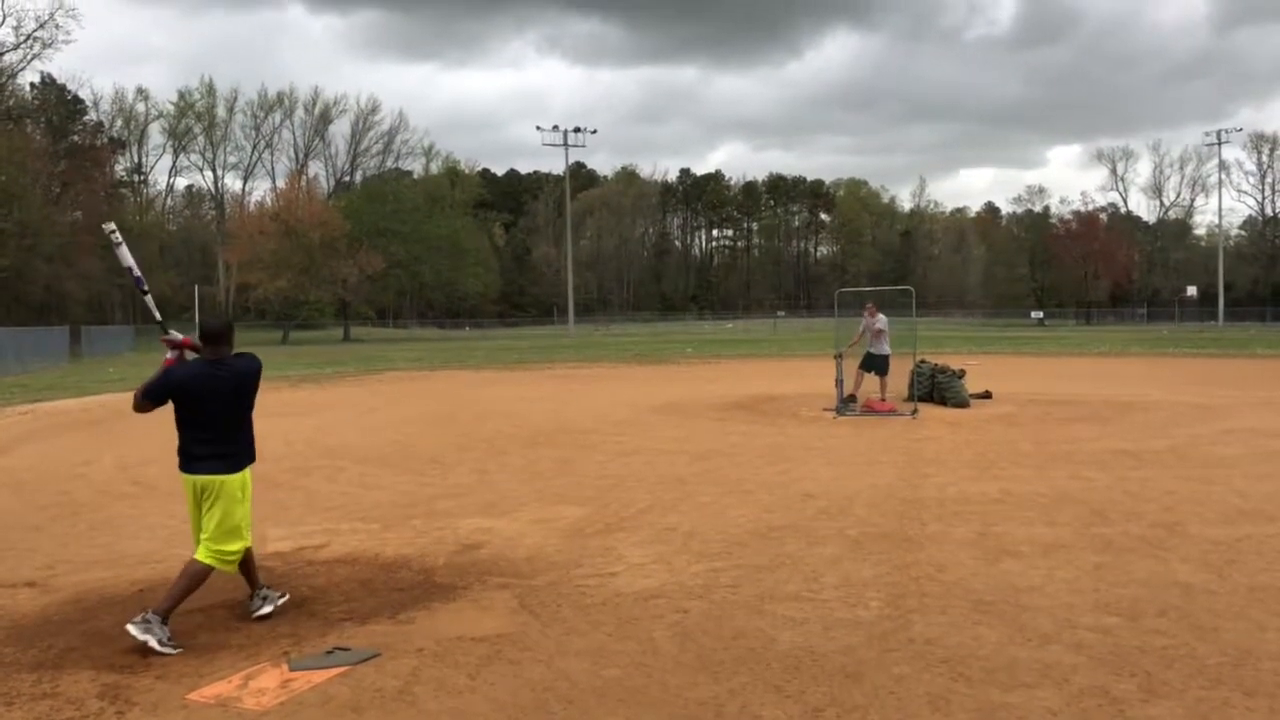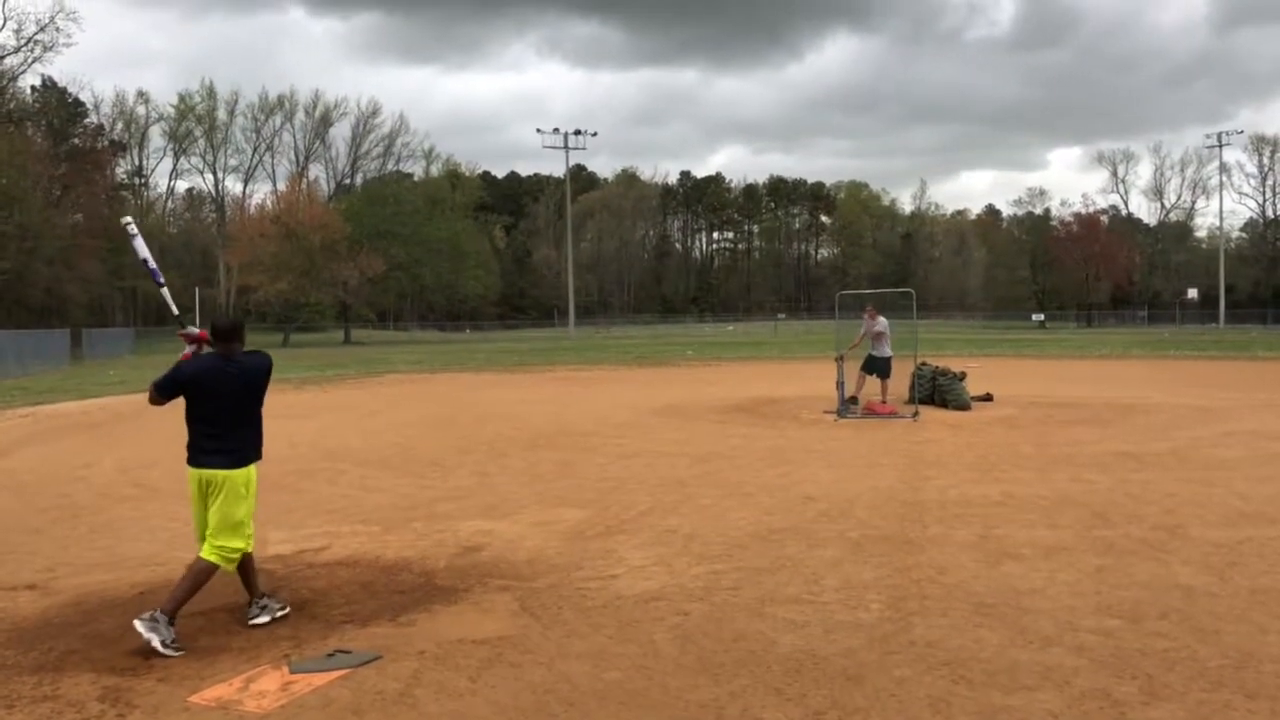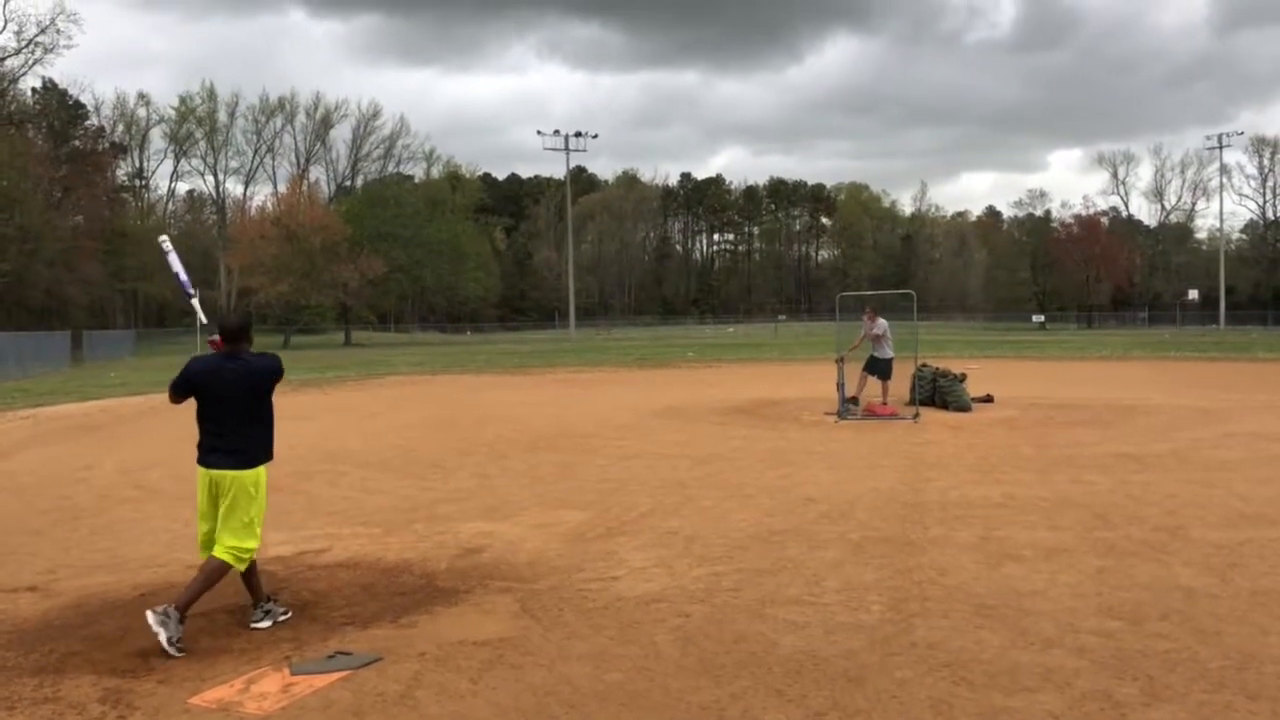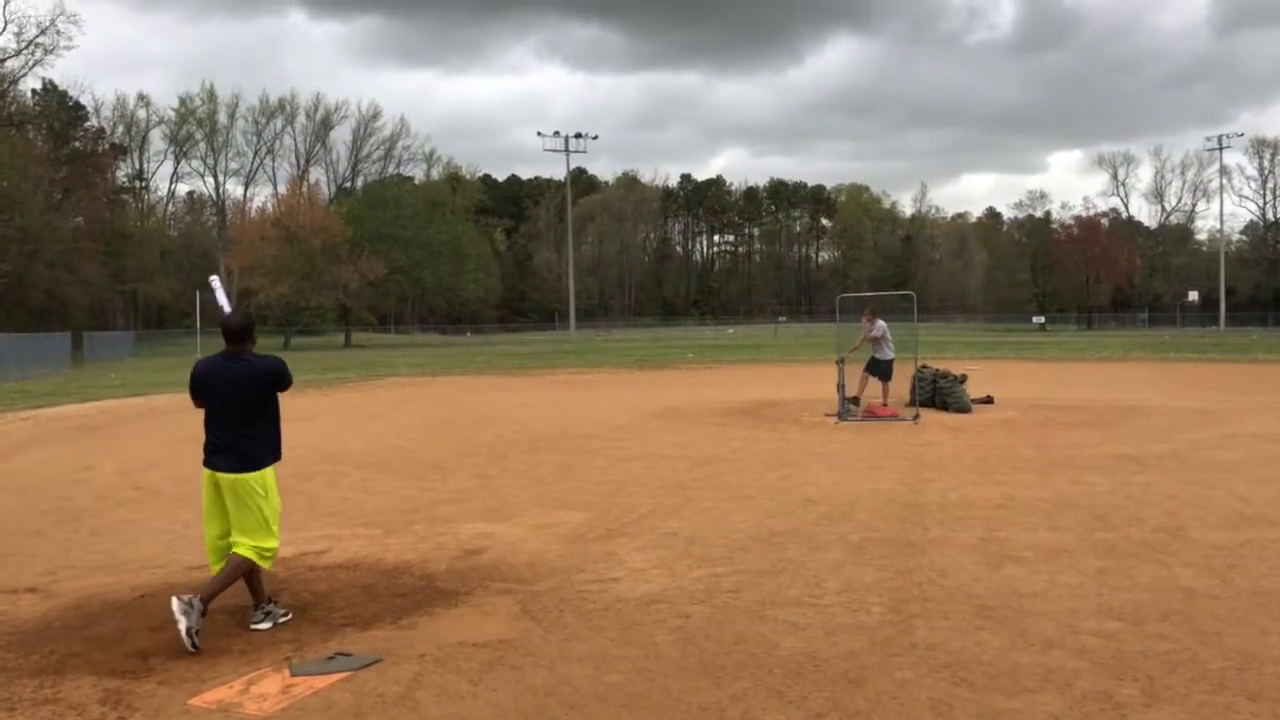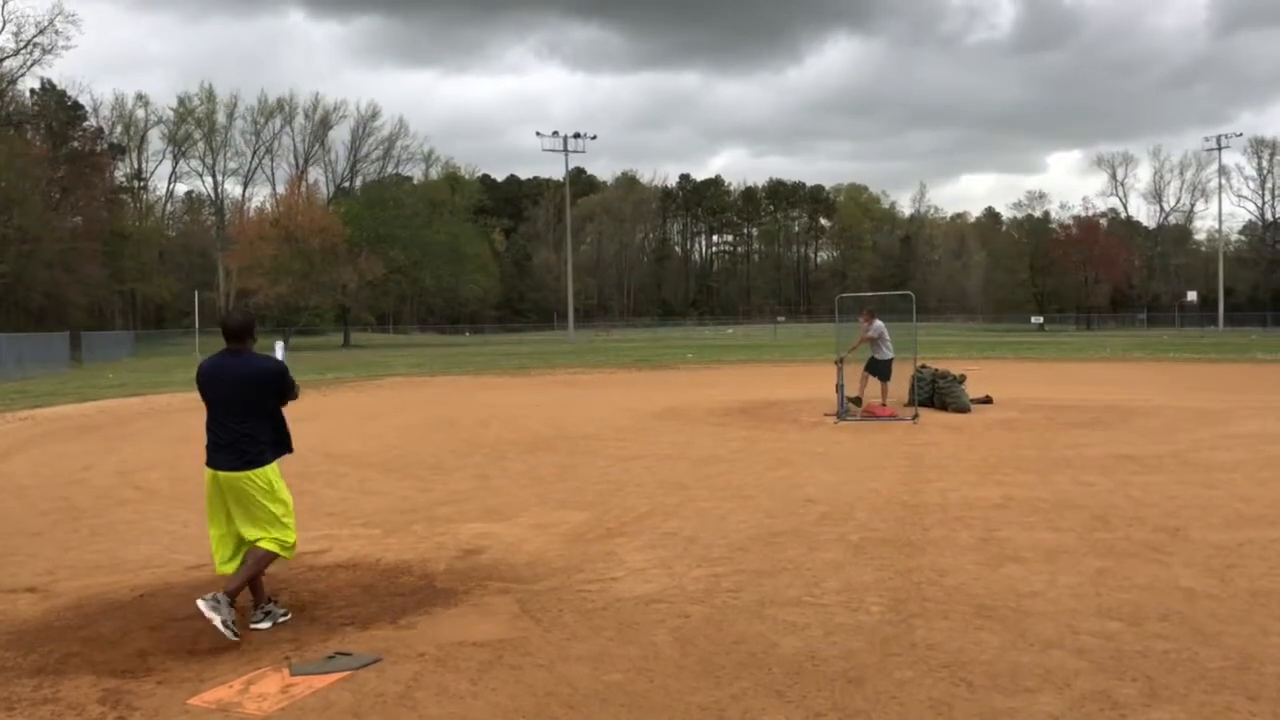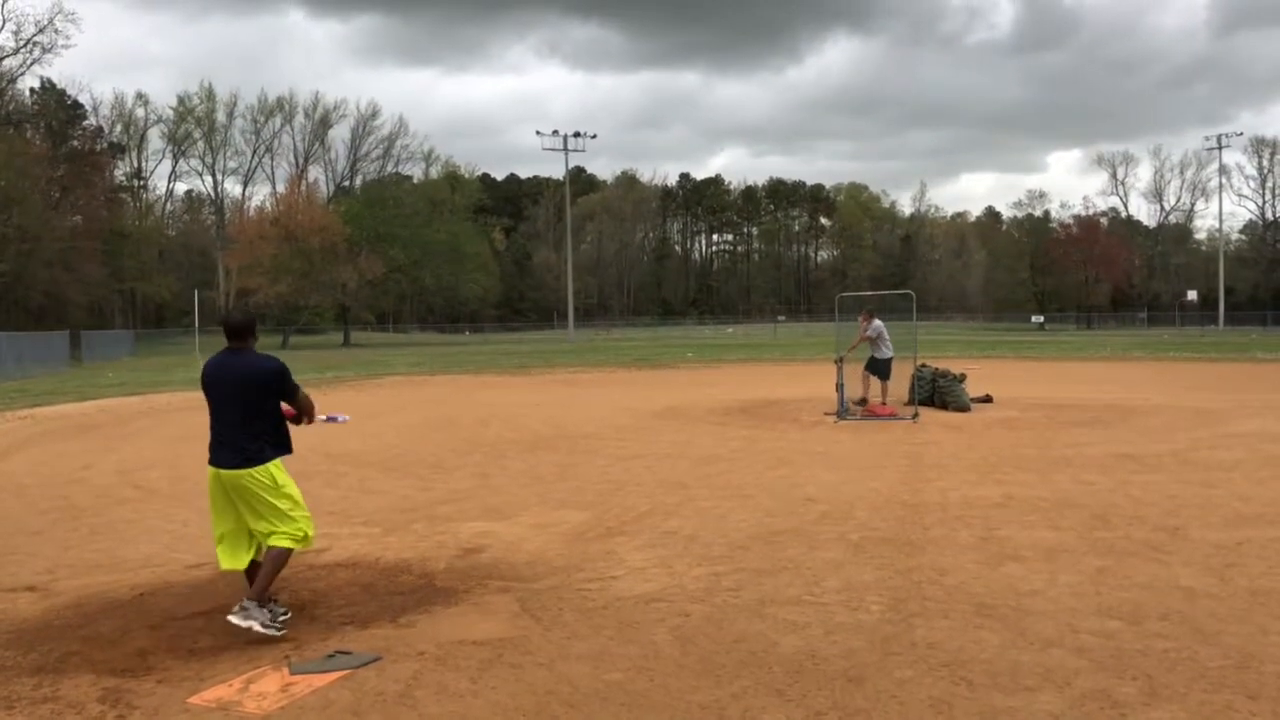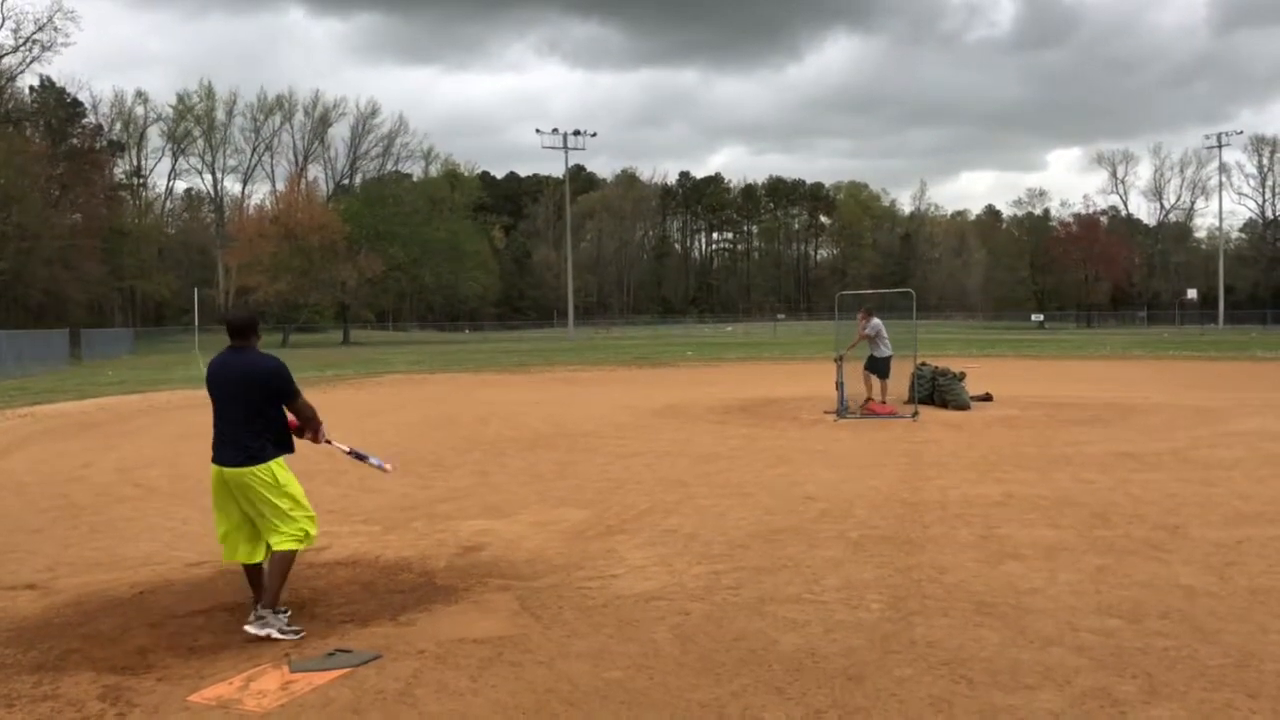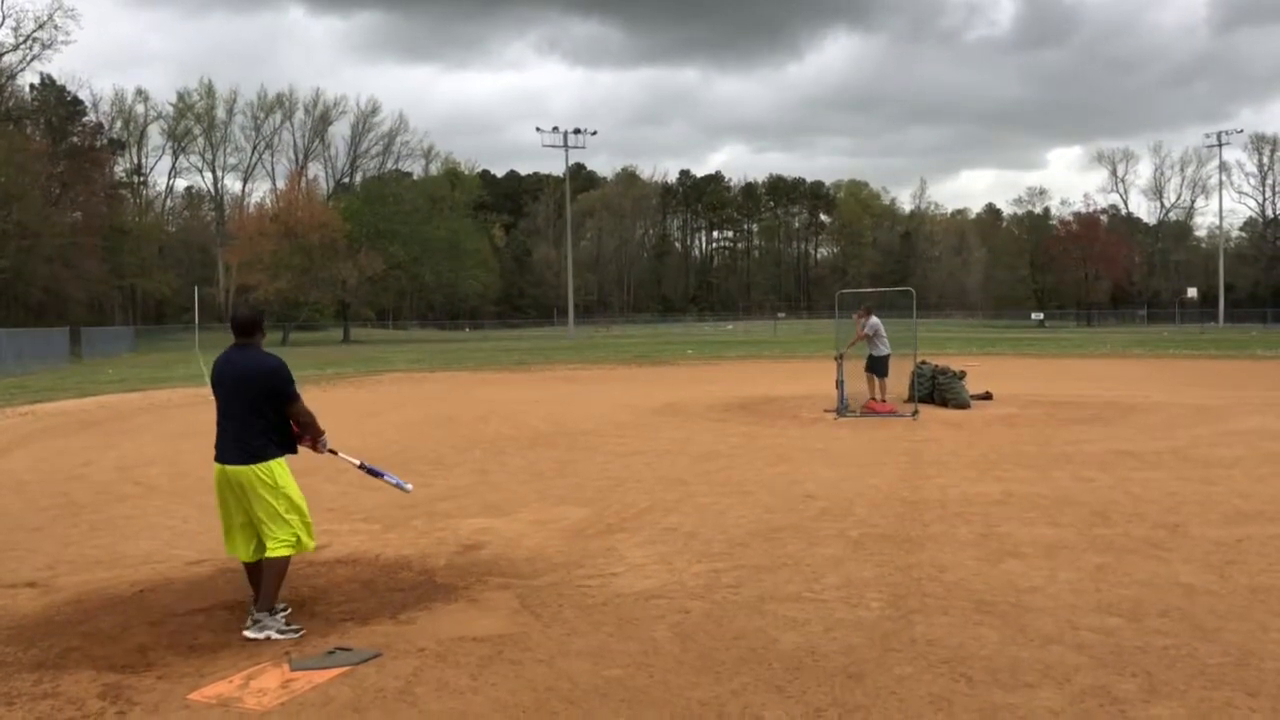
dt=0.1s
person 1, frame 1
left shoulder: (179, 375)
right shoulder: (249, 367)
left elbow: (139, 404)
right wrist: (189, 346)
left hip: (194, 472)
right hip: (230, 472)
left knee: (231, 534)
right knee: (214, 549)
left ankle: (259, 594)
right ankle: (154, 618)
person 1, frame 2
left shoulder: (191, 369)
right shoulder: (259, 364)
left elbow: (156, 397)
right wrist: (206, 340)
left hip: (200, 467)
right hip: (235, 469)
left knee: (233, 536)
right knee: (219, 547)
left ankle: (258, 602)
right ankle: (161, 616)
person 1, frame 3
left shoulder: (199, 368)
right shoulder: (269, 367)
left elbow: (175, 396)
right wrist: (230, 347)
left hip: (210, 467)
right hip: (245, 469)
left knee: (241, 536)
right knee: (232, 546)
left ankle: (262, 606)
right ankle: (173, 611)
person 1, frame 4
left shoulder: (202, 369)
right shoulder: (269, 367)
left hip: (216, 467)
right hip: (251, 469)
left knee: (240, 538)
right knee: (256, 544)
left ankle: (264, 607)
right ankle: (197, 601)
person 1, frame 5
left shoulder: (206, 369)
right shoulder: (269, 368)
right elbow: (292, 395)
right wrist: (272, 395)
left hip: (218, 467)
right hip: (255, 467)
left knee: (238, 538)
right knee: (277, 535)
left ankle: (262, 606)
right ankle: (223, 598)
person 1, frame 6
left shoulder: (210, 369)
right shoulder: (268, 367)
right elbow: (301, 403)
right wrist: (307, 414)
left hip: (220, 466)
right hip: (257, 465)
left knee: (243, 535)
right knee: (291, 528)
left ankle: (262, 604)
right ankle: (252, 604)
person 1, frame 7
left shoulder: (215, 368)
right shoulder: (269, 366)
right elbow: (303, 410)
left wrist: (290, 426)
right wrist: (315, 428)
left hip: (224, 464)
right hip: (260, 464)
left knee: (247, 534)
right knee: (293, 529)
left ankle: (264, 608)
right ankle: (265, 613)
person 1, frame 8
left shoulder: (220, 364)
right shoulder: (270, 365)
right elbow: (299, 414)
left wrist: (293, 433)
right wrist: (318, 436)
left hip: (227, 462)
right hip: (261, 463)
left knee: (249, 535)
right knee: (285, 534)
left ankle: (263, 605)
right ankle: (264, 618)
